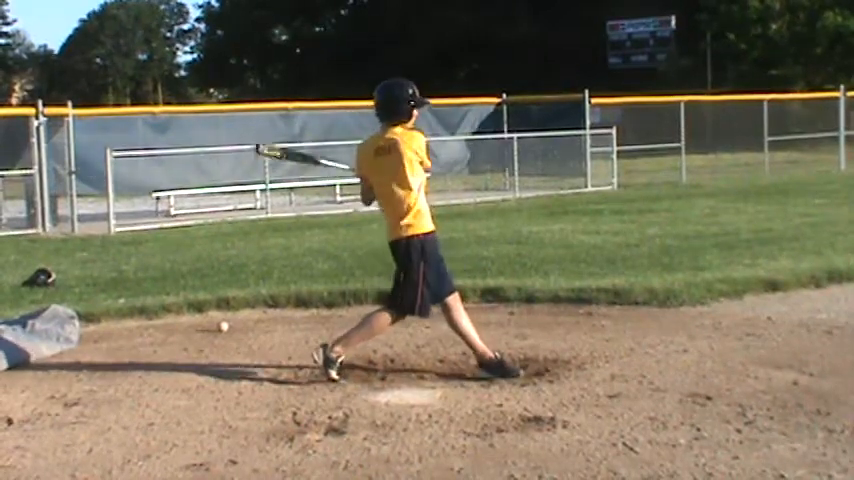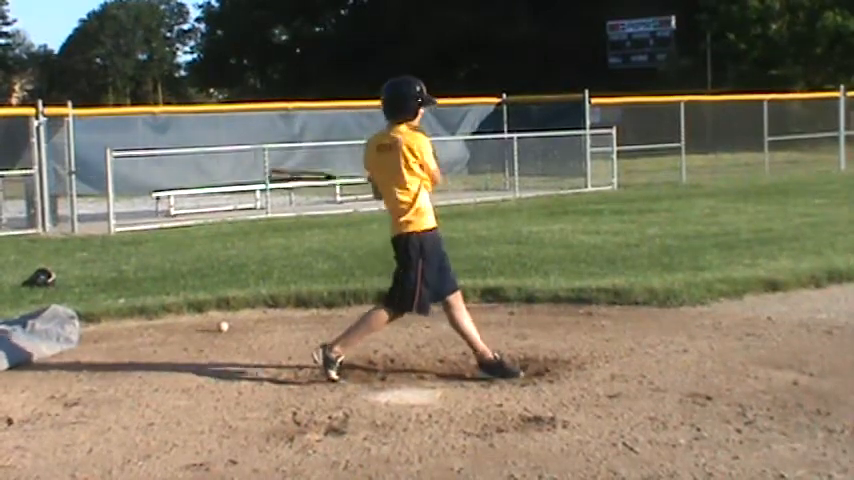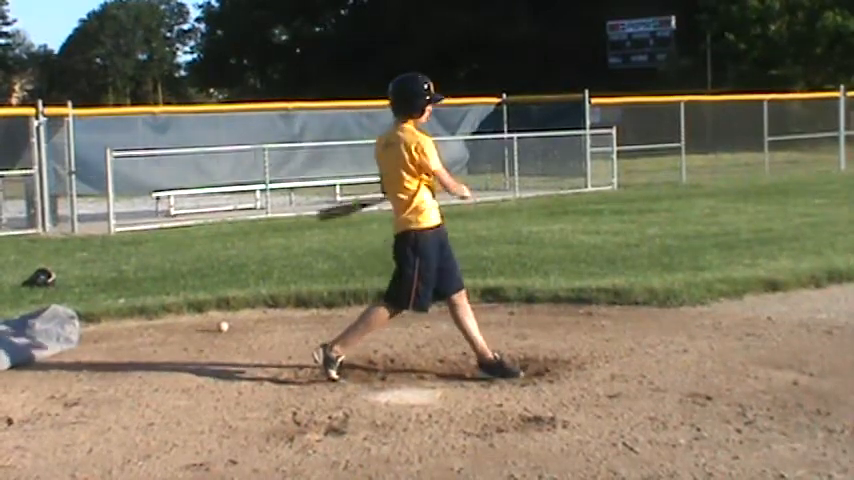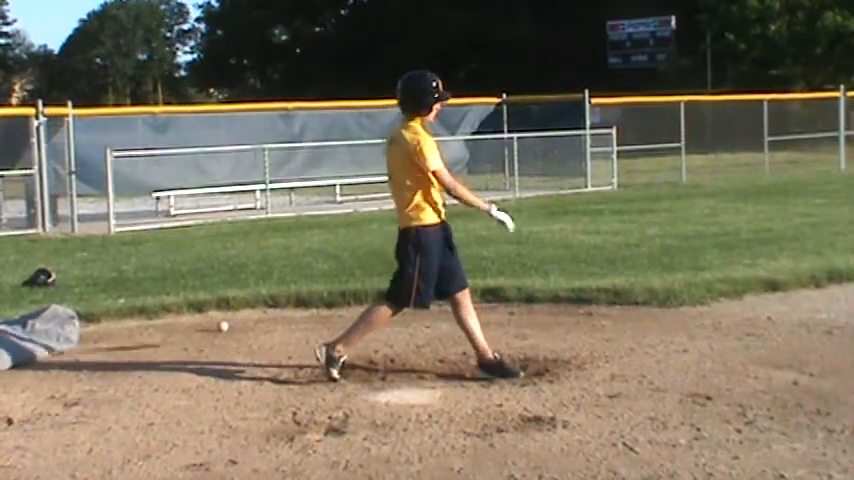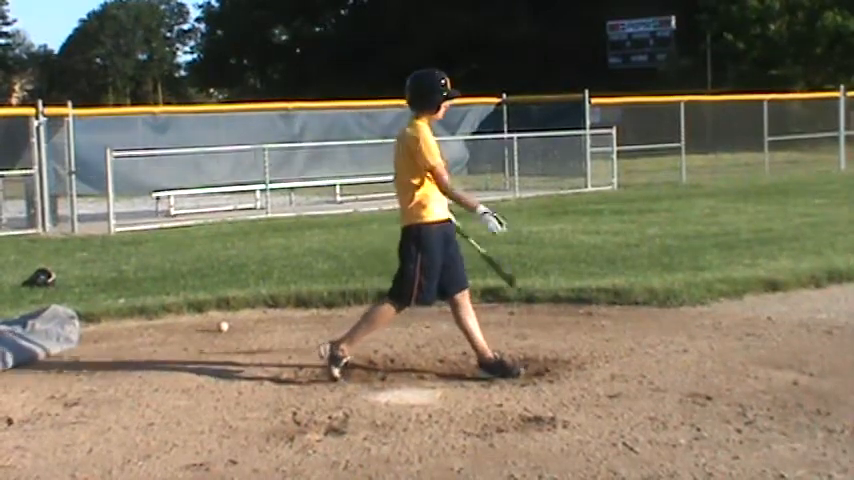
dt=0.1s
person 1, frame 1
left shoulder: (365, 150)
right shoulder: (414, 140)
left elbow: (367, 198)
left hip: (408, 234)
right hip: (416, 235)
left knee: (450, 297)
right knee: (398, 308)
left ankle: (486, 357)
right ankle: (333, 351)
person 1, frame 2
left shoulder: (372, 146)
right shoulder: (418, 141)
left elbow: (377, 192)
right elbow: (436, 179)
left hip: (415, 232)
right hip: (418, 232)
left knee: (452, 296)
right knee: (396, 306)
left ankle: (486, 358)
right ankle: (333, 351)
person 1, frame 3
left shoulder: (384, 142)
right shoulder: (419, 140)
left elbow: (386, 187)
right elbow: (447, 184)
right wrist: (467, 192)
left hip: (428, 230)
right hip: (420, 231)
left knee: (456, 294)
right knee: (395, 302)
left ankle: (486, 358)
right ankle: (334, 350)
person 1, frame 4
left shoulder: (395, 138)
right shoulder: (420, 139)
right elbow: (449, 186)
right wrist: (491, 209)
left hip: (434, 227)
right hip: (423, 228)
left knee: (460, 293)
right knee: (397, 301)
left ankle: (487, 358)
right ankle: (336, 349)
person 1, frame 5
left shoulder: (410, 132)
right shoulder: (421, 134)
right elbow: (443, 182)
right wrist: (479, 209)
left hip: (437, 224)
right hip: (424, 225)
left knee: (459, 293)
right knee: (400, 298)
left ankle: (486, 358)
right ankle: (340, 349)
